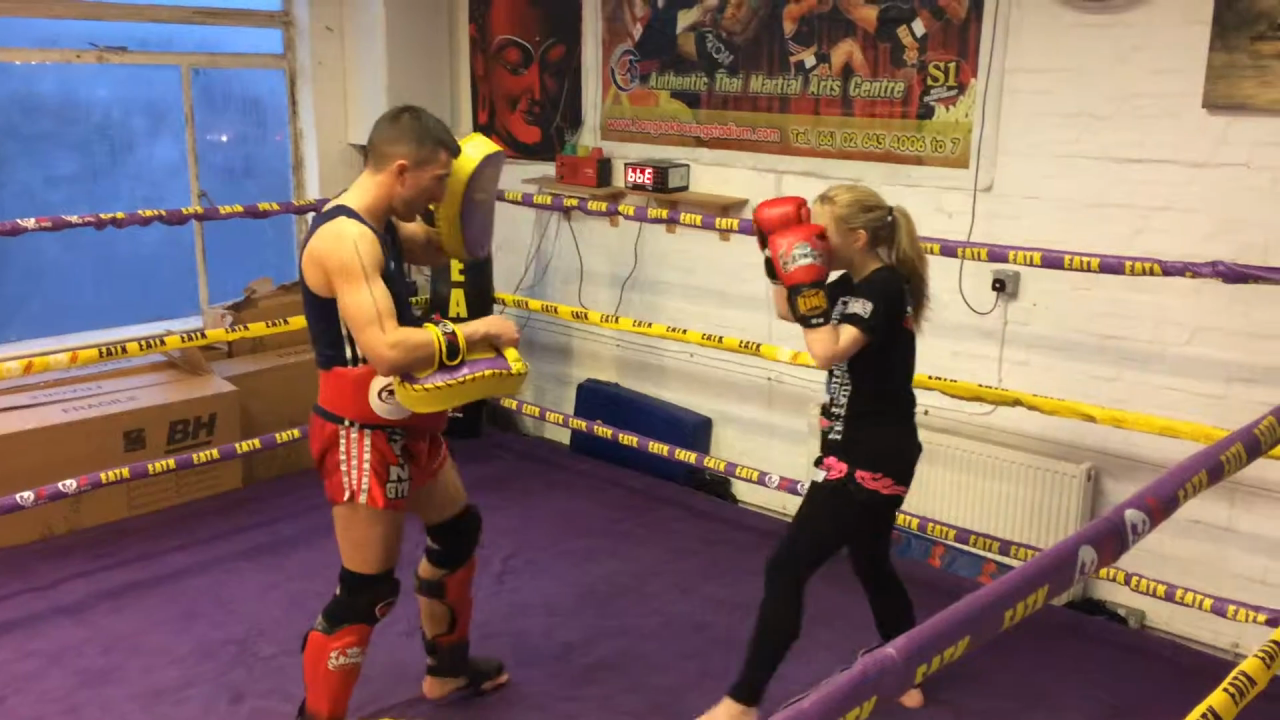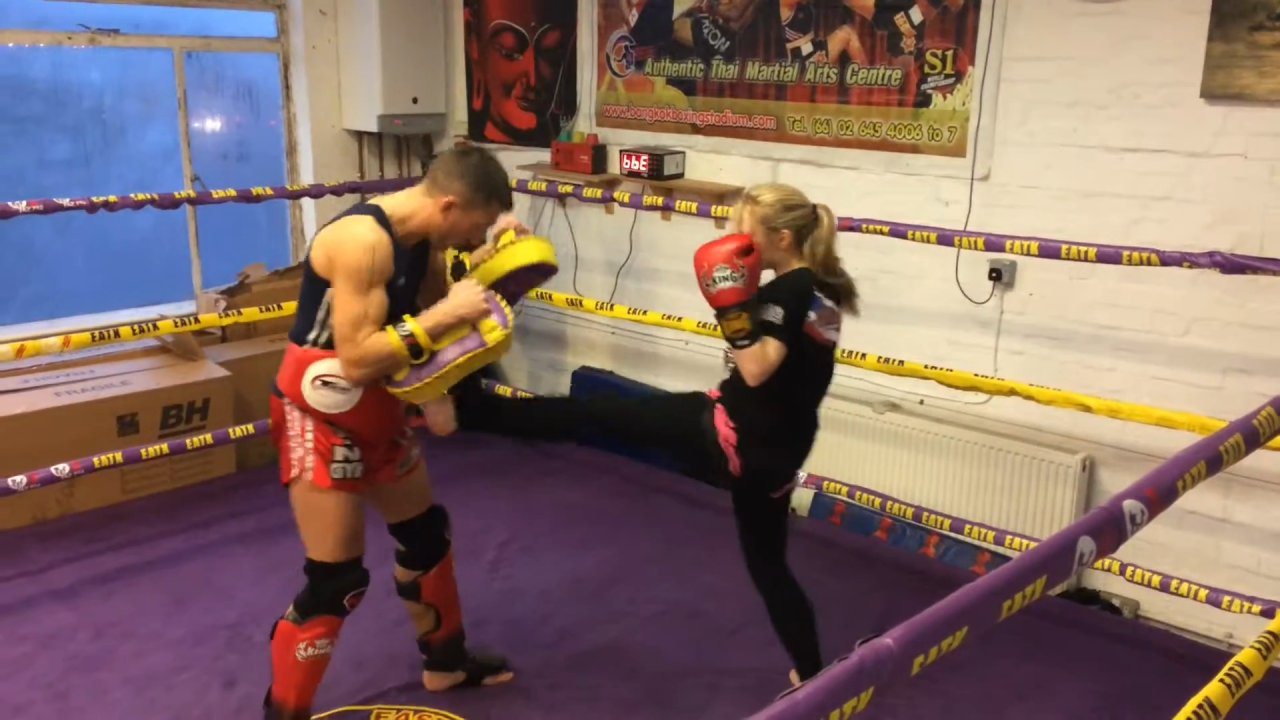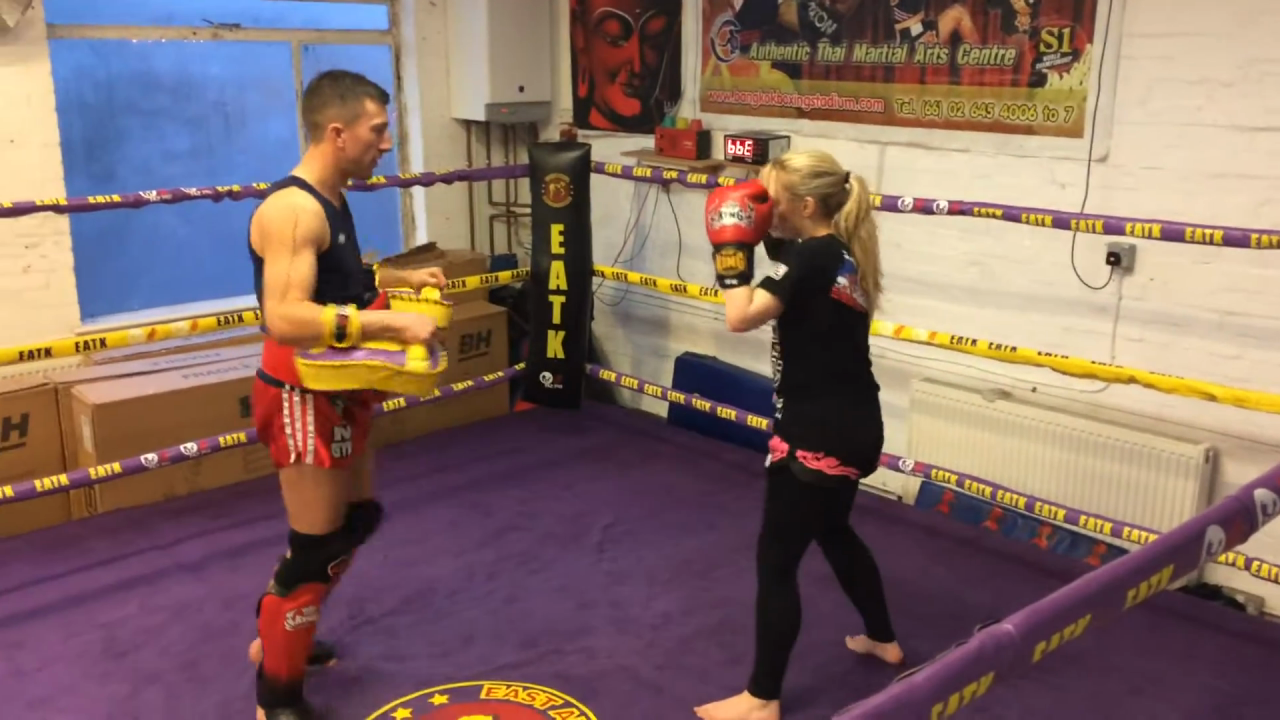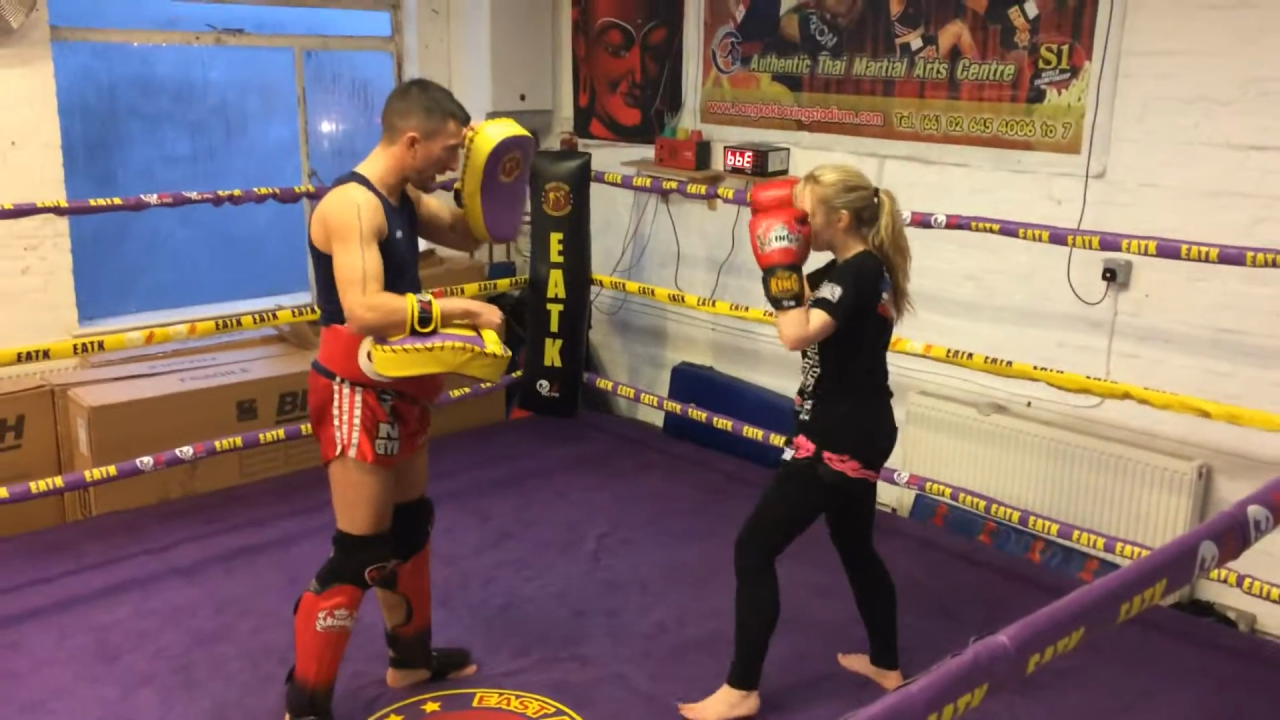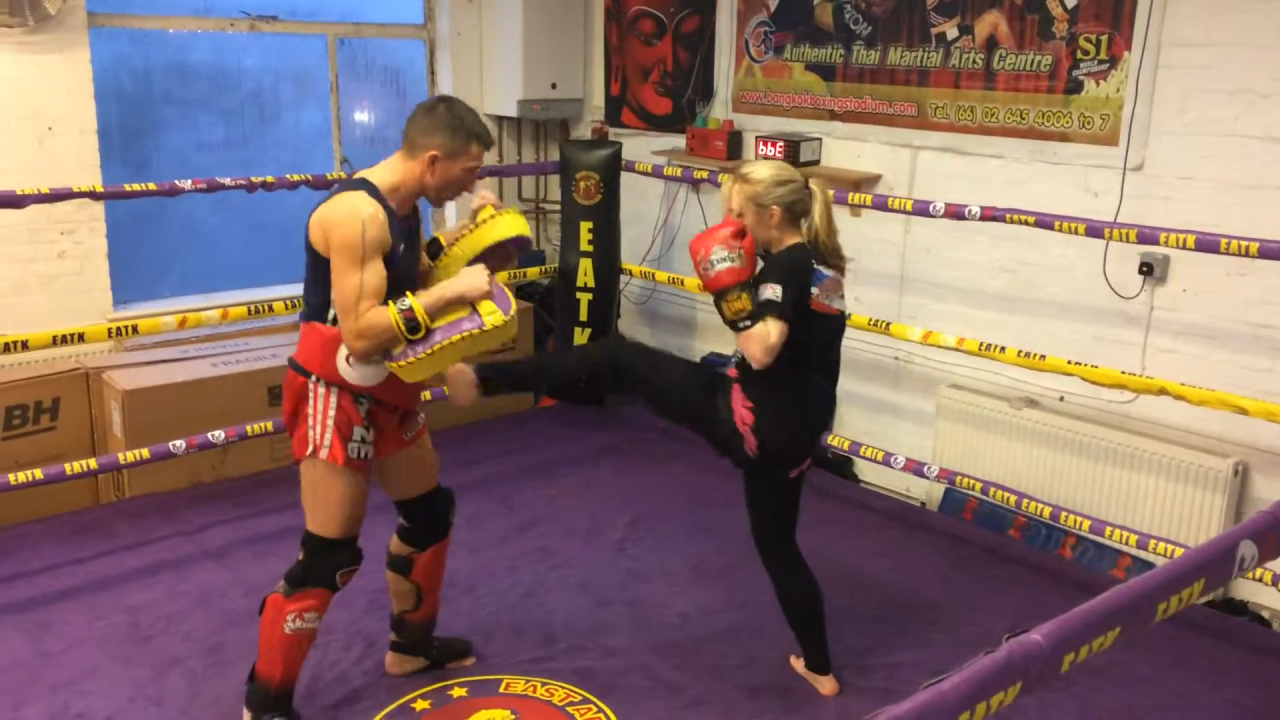
dt=1s
person 1, frame 1
left shoulder: (376, 223)
right shoulder: (344, 240)
left elbow: (433, 248)
right elbow: (386, 349)
right wrist: (478, 330)
left hip: (403, 423)
right hip: (363, 432)
left knee: (457, 530)
right knee: (367, 590)
left ankle: (448, 665)
person 1, frame 2
left shoulder: (418, 237)
right shoulder: (359, 239)
left elbow: (434, 301)
right elbow: (359, 357)
left wrist: (492, 259)
right wrist: (445, 314)
left hip: (373, 416)
right hip: (318, 421)
left knee: (427, 531)
right knee: (336, 581)
left ankle: (446, 661)
person 1, frame 3
left shoulder: (328, 197)
right shoulder: (293, 209)
right elbow: (288, 318)
left wrist: (397, 277)
right wrist: (391, 321)
left hip: (342, 391)
right hip: (304, 398)
left knee: (357, 518)
right knee: (315, 549)
left ankle: (278, 635)
person 1, frame 4
left shoulder: (401, 196)
right shoulder: (351, 205)
left elbow: (466, 236)
right elbow: (364, 312)
right wrist: (461, 309)
left hip: (398, 390)
right hip: (357, 394)
left knee: (409, 526)
right knee: (358, 554)
left ankle: (411, 654)
person 1, frame 5
left shoulder: (402, 203)
right shoulder: (357, 214)
right elbow: (359, 333)
left wrist: (458, 241)
right wrist: (449, 292)
left hip: (389, 392)
right hip: (338, 396)
left knee: (430, 512)
right knee: (328, 555)
left ankle: (412, 644)
person 2, frame 1
left shoulder: (881, 288)
right shoulder: (861, 283)
left elbow: (827, 350)
right elbow: (796, 314)
left wrist: (804, 279)
right wrist: (781, 254)
left hip: (866, 456)
right hip: (880, 452)
left knee: (786, 569)
right knee: (872, 564)
person 2, frame 2
left shoulder: (790, 290)
right shoulder: (823, 285)
left elbow: (755, 370)
left wrist: (732, 302)
left hip: (733, 432)
right hip: (778, 452)
left knee: (596, 408)
right knee: (768, 566)
left ankle: (463, 410)
right ankle: (813, 675)
person 2, frame 3
left shoulder: (812, 256)
right shoulder: (843, 253)
left elbow: (741, 316)
left wrist: (730, 245)
right wrist: (774, 241)
left hip: (817, 434)
right hip: (853, 426)
left knee: (776, 560)
right knee: (834, 531)
right ankle: (883, 639)
person 2, frame 4
left shoulder: (857, 274)
right shoulder: (860, 267)
left elbow: (796, 334)
right elbow: (811, 305)
left wrist: (779, 264)
right wrist: (788, 252)
left hip: (836, 440)
right hip: (860, 434)
left knee: (754, 550)
right knee: (856, 547)
right ankle: (885, 663)
person 2, frame 5
left shoulder: (786, 265)
right shoulder: (825, 262)
left elbow: (760, 352)
left wrist: (729, 287)
left hip: (749, 415)
right hip: (795, 438)
left knee: (618, 357)
right knee: (779, 548)
left ankle: (480, 378)
right ankle: (820, 668)
